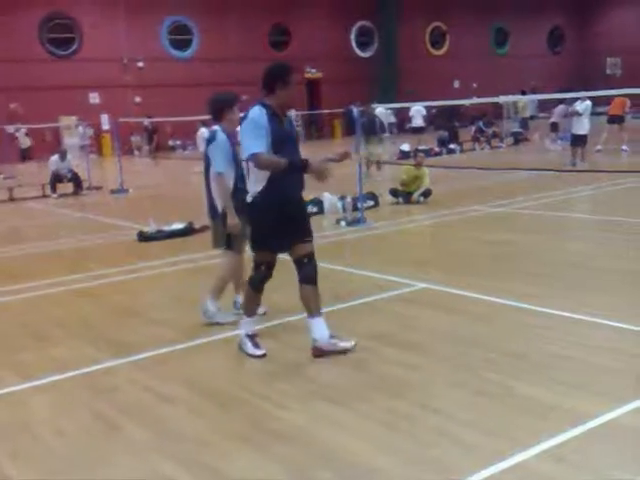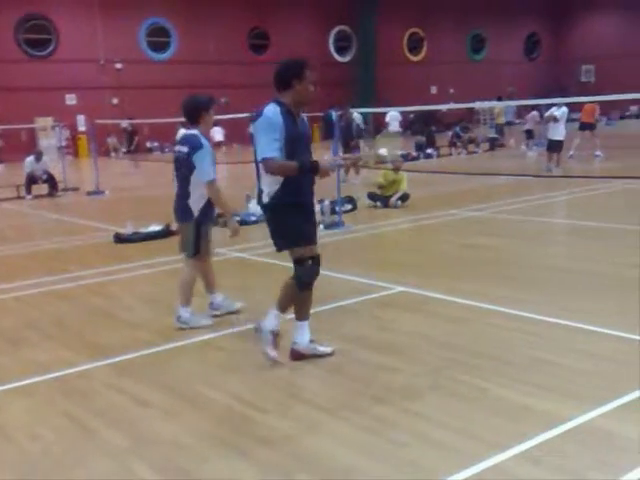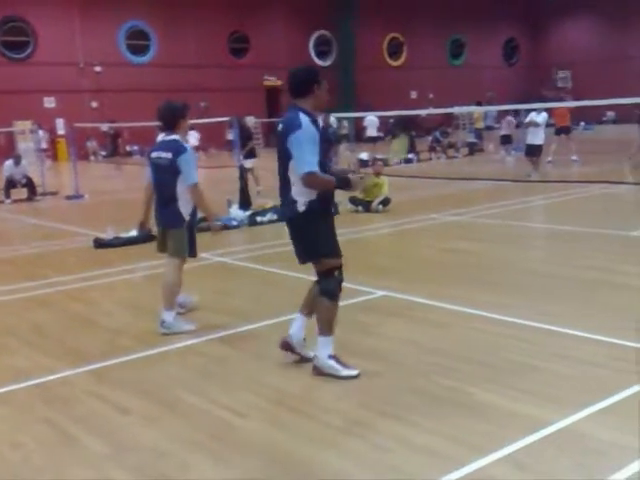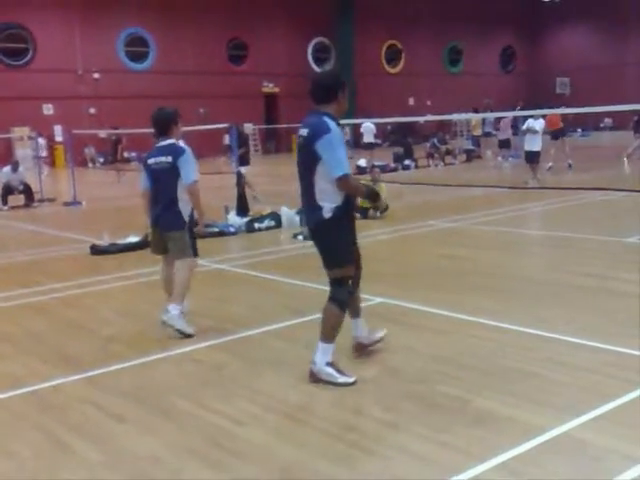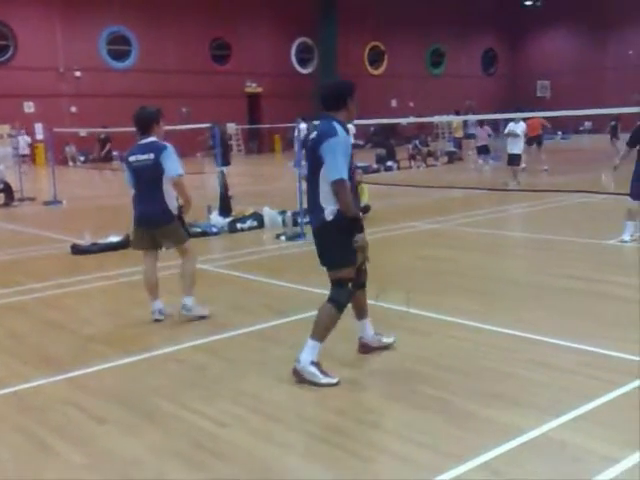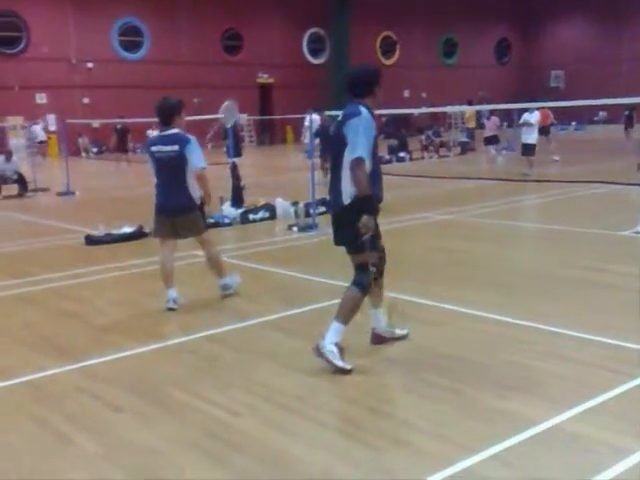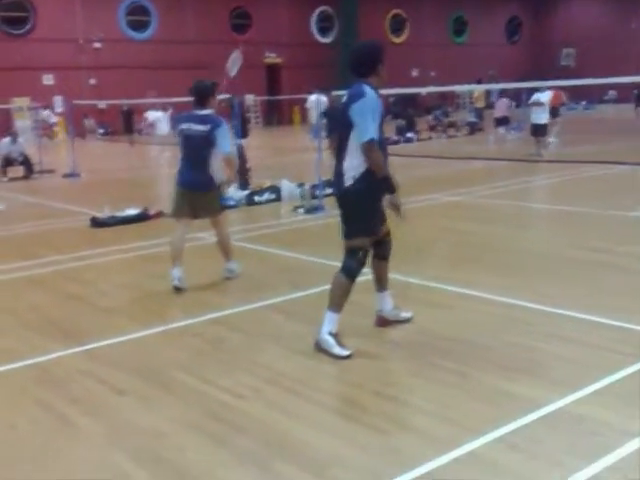
dt=0.3s
person 1, frame 1
left shoulder: (287, 119)
right shoulder: (256, 118)
right elbow: (260, 160)
left wrist: (329, 160)
right wrist: (305, 166)
left hip: (291, 203)
right hip: (264, 206)
left knee: (308, 266)
right knee: (263, 270)
left ankle: (321, 338)
right ankle: (247, 330)
person 1, frame 2
left shoulder: (296, 116)
right shoulder: (271, 116)
right elbow: (271, 164)
left wrist: (321, 165)
right wrist: (313, 169)
left hip: (300, 202)
right hip: (282, 204)
left knee: (305, 269)
right knee: (308, 267)
left ankle: (300, 340)
right ankle: (269, 324)
person 1, frame 3
left shoulder: (301, 121)
right shoulder: (302, 125)
right elbow: (310, 178)
left wrist: (337, 176)
right wrist: (344, 183)
left hip: (311, 210)
right hip: (307, 212)
left knee: (326, 276)
right knee: (331, 277)
left ankle: (295, 336)
right ankle: (324, 356)
person 1, frame 4
left shoulder: (310, 125)
right shoulder: (328, 130)
right elbow: (344, 180)
right wrist: (372, 194)
left hip: (324, 214)
right hip: (331, 217)
left knee: (351, 272)
right knee: (343, 285)
left ankle: (361, 336)
right ankle: (321, 363)
person 1, frame 5
left shoulder: (322, 131)
right shoulder: (336, 134)
right elbow: (340, 187)
right wrist: (358, 226)
left hip: (329, 218)
right hip: (334, 221)
left knee: (357, 273)
right knee: (342, 289)
left ankle: (368, 337)
right ankle: (306, 361)
person 1, frame 6
left shoulder: (351, 115)
right shoulder: (361, 116)
right elbow: (358, 166)
right wrist: (366, 209)
left hip: (350, 203)
right hip: (354, 206)
left knee: (377, 260)
right knee: (366, 274)
left ankle: (380, 327)
right ankle: (330, 342)
person 1, frame 7
left shoulder: (357, 95)
right shoulder: (367, 96)
right elbow: (370, 148)
right wrist: (390, 187)
left hip: (361, 185)
right hip: (359, 187)
left knee: (382, 242)
right knee: (356, 258)
left ankle: (386, 310)
right ankle: (327, 332)
person 2, frame 1
left shoulder: (226, 138)
right shoulder: (219, 140)
right elbow: (220, 179)
left wrist: (240, 209)
right wrist: (229, 214)
left hip: (235, 207)
right hip: (225, 209)
left knee: (238, 253)
right knee: (233, 255)
left ankle: (240, 300)
right ankle: (211, 306)
person 2, frame 2
left shoulder: (183, 141)
right shoulder: (201, 145)
right elbow: (211, 186)
right wrist: (229, 217)
left hip: (188, 208)
right hip: (195, 211)
left knee: (203, 255)
right knee: (193, 260)
left ankle: (216, 301)
right ankle: (184, 314)
person 2, frame 3
left shoulder: (155, 150)
right shoulder: (183, 150)
left elbow: (150, 186)
right elbow: (193, 188)
left wrist: (145, 216)
right wrist: (211, 217)
left hip: (163, 214)
right hip: (180, 215)
left knee: (174, 259)
right knee: (175, 263)
left ankle: (179, 300)
right ankle: (168, 318)
person 2, frame 4
left shoulder: (149, 157)
right shoulder: (181, 152)
left elbow: (146, 192)
right elbow: (191, 187)
left wrist: (153, 216)
right wrist: (200, 214)
left hip: (159, 218)
right hip: (179, 218)
left knee: (168, 262)
right knee: (186, 263)
left ankle: (174, 305)
right ankle: (173, 310)
person 2, frame 5
left shoulder: (130, 155)
right shoulder: (163, 149)
right elbow: (175, 180)
right wrist: (187, 200)
left hip: (142, 214)
right hip: (166, 213)
left knee: (149, 259)
right knee: (187, 253)
left ankle: (157, 306)
right ankle: (188, 302)
person 2, frame 6
left shoulder: (152, 144)
right shoulder: (186, 140)
right elbow: (199, 173)
right wrist: (207, 194)
left hip: (163, 203)
right hip: (187, 202)
left knee: (167, 247)
right knee: (206, 242)
left ankle: (171, 295)
right ankle: (225, 281)
person 2, frame 7
left shoulder: (181, 120)
right shoulder: (217, 123)
right elbow: (228, 157)
right wrist: (232, 173)
left hip: (185, 181)
right hip: (208, 182)
left knee: (181, 226)
right knee: (219, 223)
left ankle: (176, 273)
right ankle: (230, 265)
